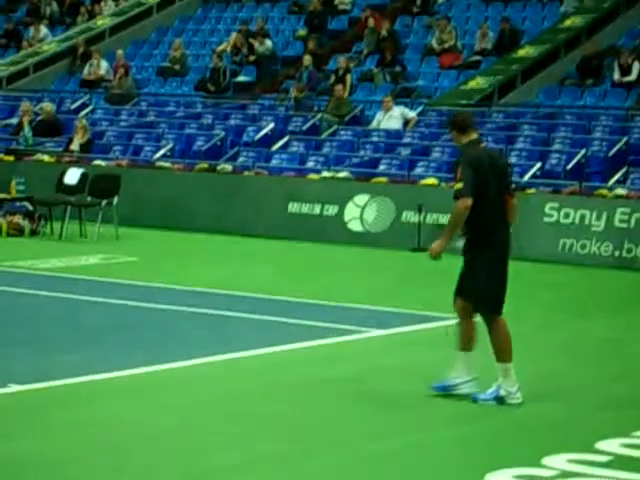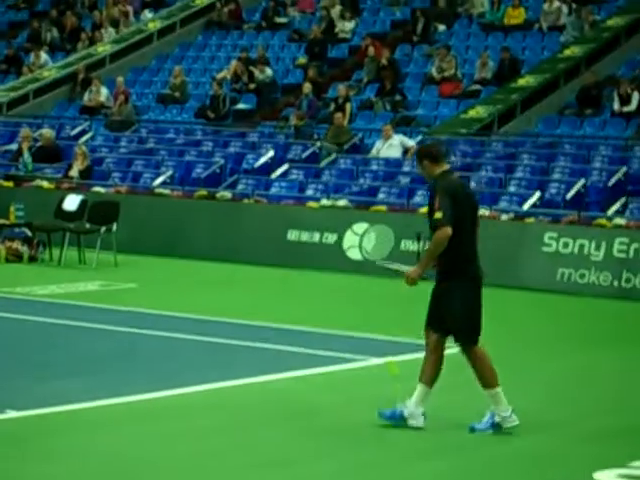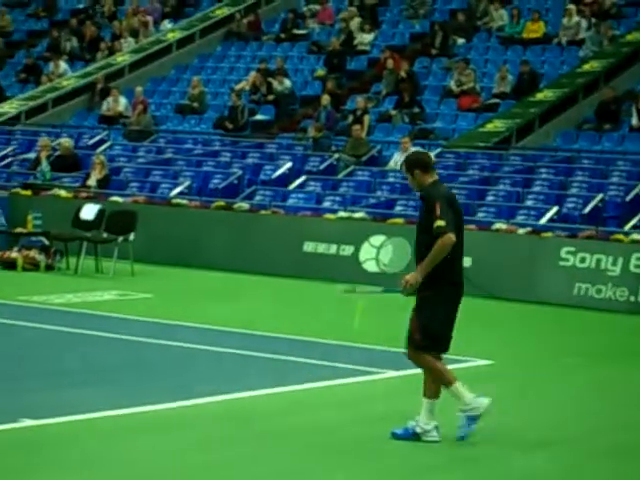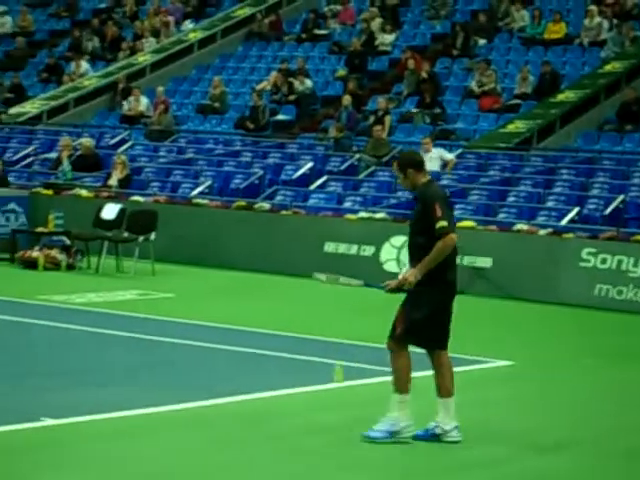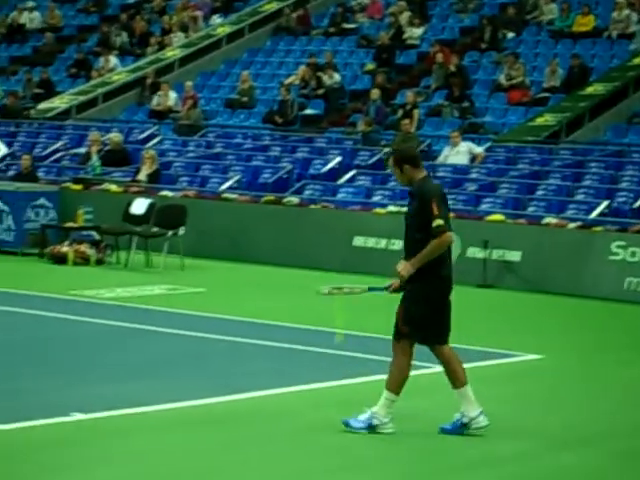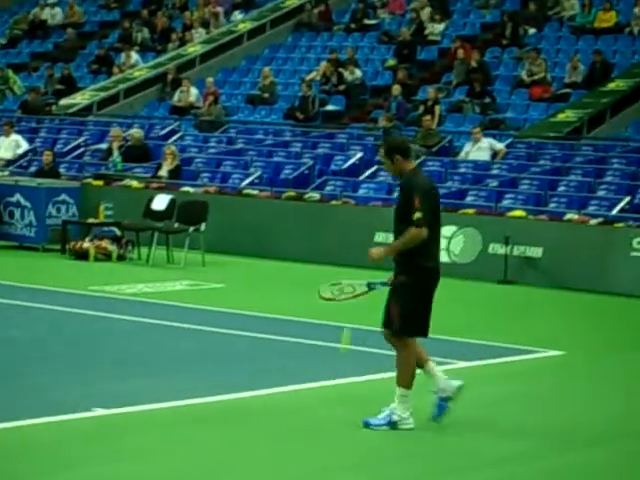
dt=0.2s
person 1, frame 1
left shoulder: (468, 158)
right shoulder: (497, 158)
left elbow: (464, 203)
right elbow: (510, 204)
left wrist: (444, 240)
left hip: (483, 246)
right hip: (495, 242)
left knee: (491, 314)
right knee: (463, 305)
left ankle: (509, 387)
right ankle: (461, 378)
person 1, frame 2
left shoulder: (442, 188)
right shoulder: (461, 186)
left elbow: (444, 232)
left wrist: (421, 267)
left hip: (457, 277)
right hip: (457, 274)
left knee: (468, 345)
right knee: (434, 339)
left ankle: (502, 412)
right ankle: (414, 410)
person 1, frame 3
left shoulder: (436, 197)
right shoulder: (442, 195)
left elbow: (447, 239)
left wrist: (419, 272)
right wrist: (422, 277)
left hip: (439, 287)
right hip: (440, 284)
left knee: (417, 351)
right knee: (427, 352)
left ankle: (470, 402)
right ankle: (426, 424)
person 1, frame 4
left shoulder: (432, 197)
right shoulder: (429, 196)
left elbow: (448, 239)
left wrist: (418, 272)
right wrist: (405, 278)
left hip: (431, 286)
right hip: (439, 285)
left knee: (397, 344)
right knee: (437, 350)
left ankle: (399, 420)
right ankle: (447, 424)
person 1, frame 5
left shoulder: (429, 193)
right shoulder: (422, 192)
left elbow: (444, 238)
left wrist: (412, 265)
right wrist: (407, 277)
left hip: (428, 282)
right hip: (430, 281)
left knee: (402, 344)
right knee: (439, 345)
left ankle: (382, 416)
right ankle: (472, 413)
person 1, frame 6
left shoulder: (417, 186)
right shoulder: (413, 183)
left elbow: (419, 231)
left wrist: (386, 250)
right wrist: (399, 268)
left hip: (416, 273)
right hip: (413, 271)
left knee: (401, 337)
right knee: (394, 334)
left ankle: (401, 412)
right ankle: (443, 383)
